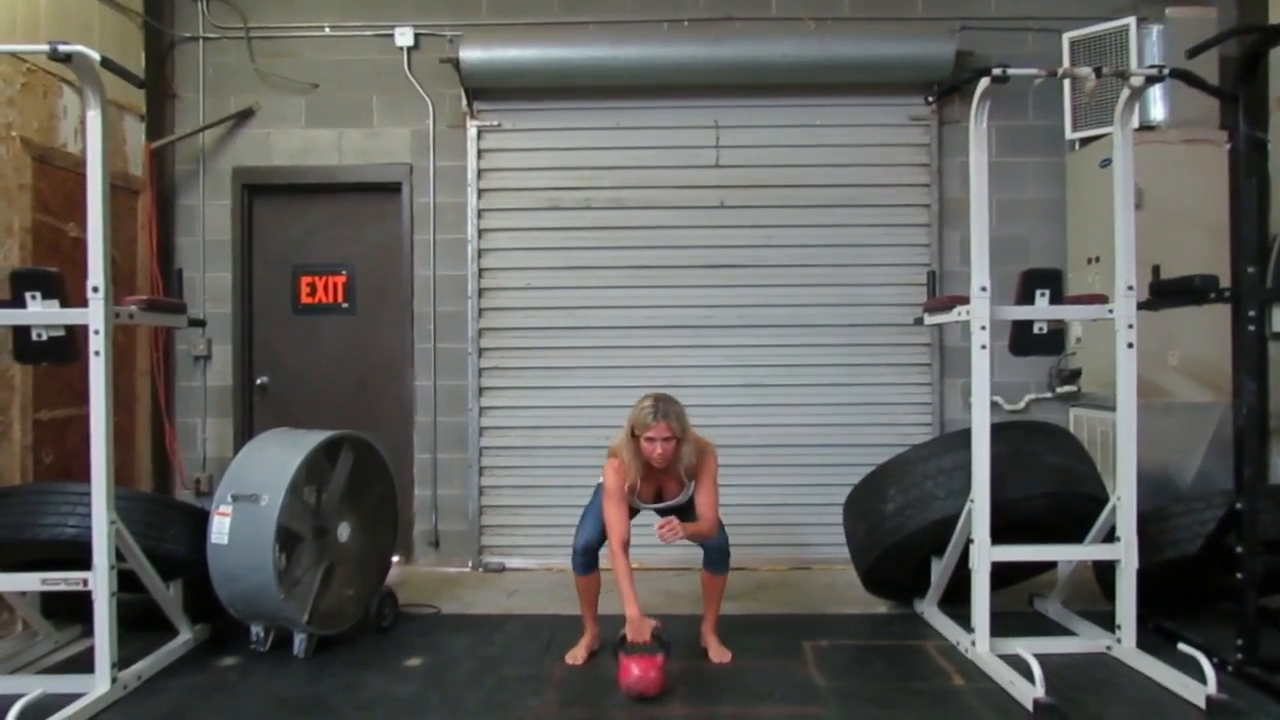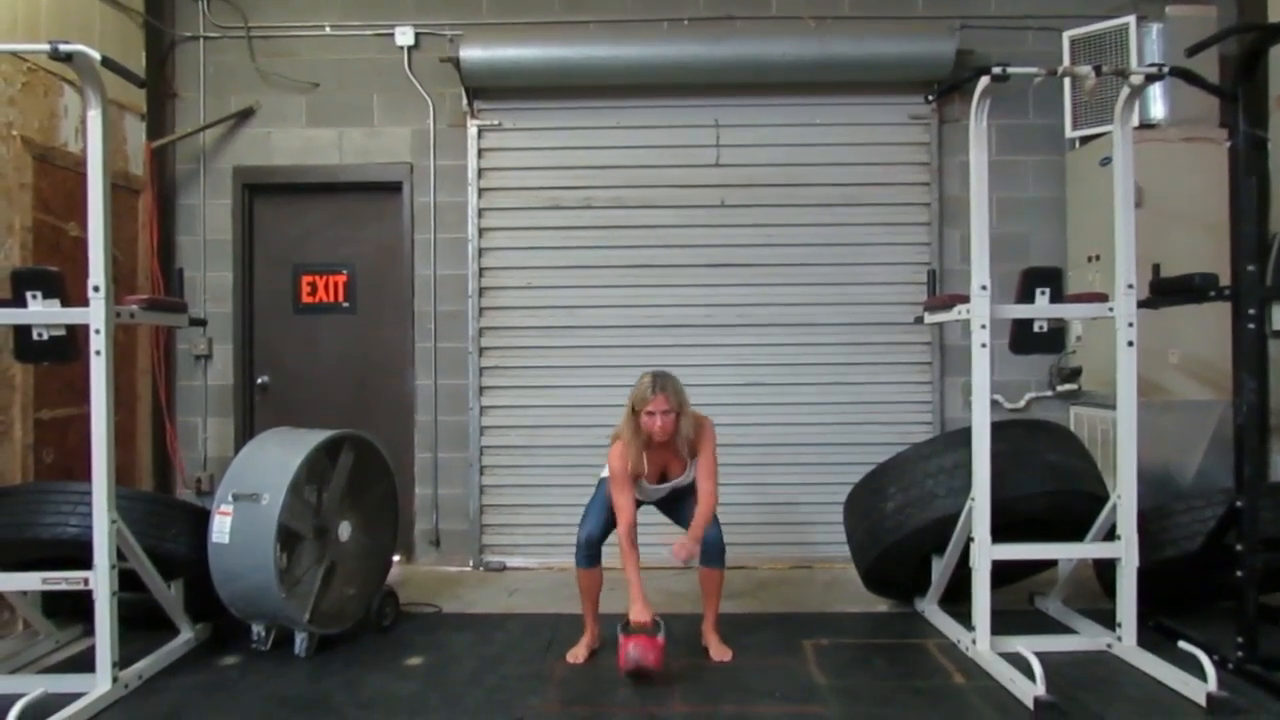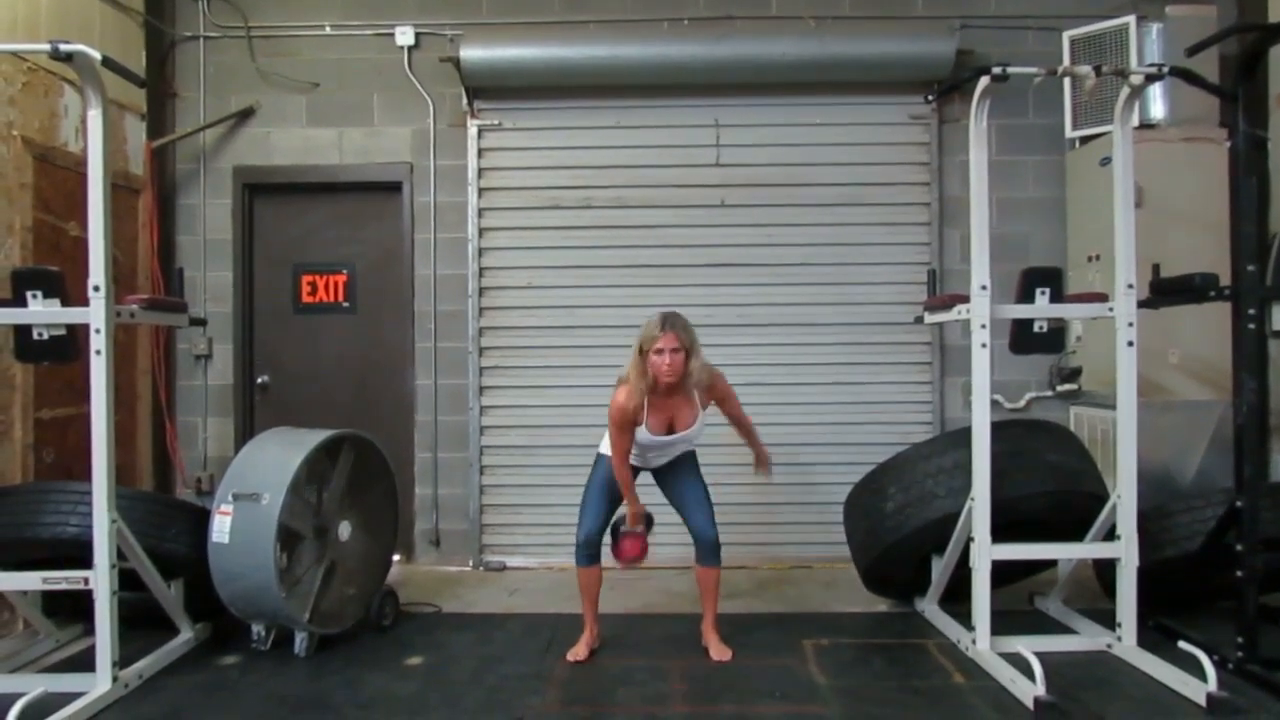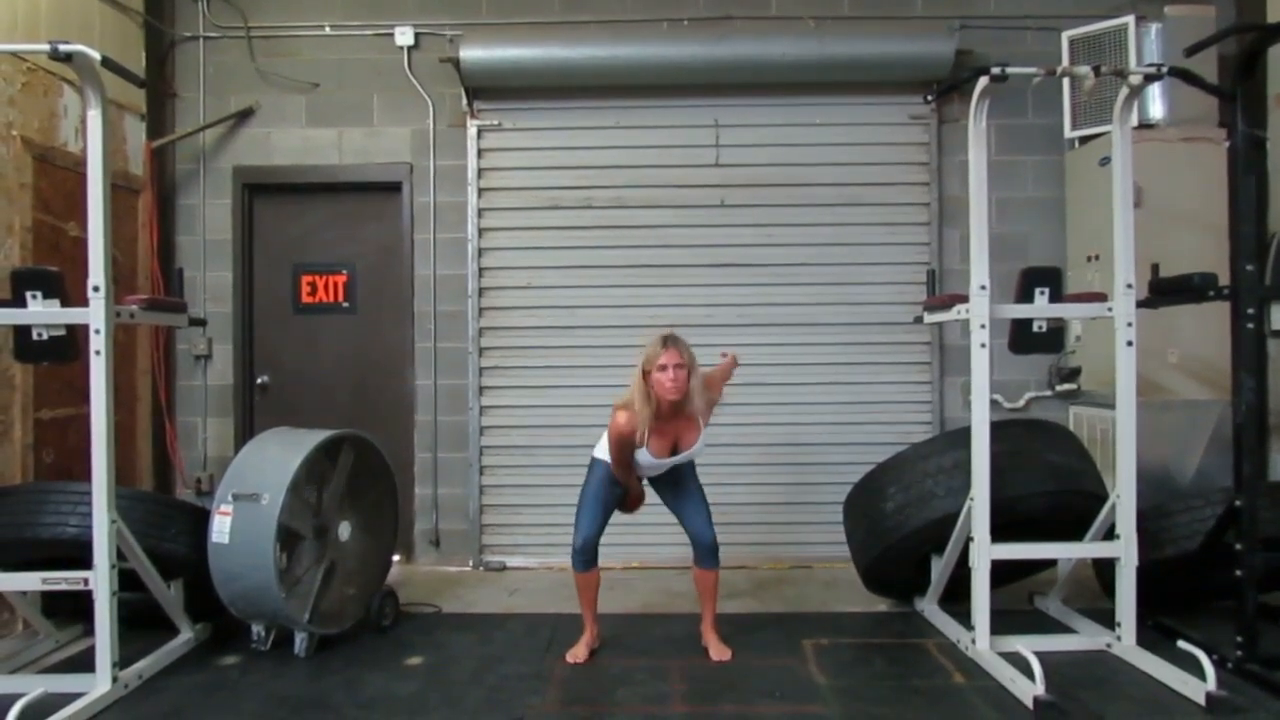
dt=0.3s
person 1, frame 1
left shoulder: (702, 454)
right shoulder: (618, 466)
left elbow: (708, 523)
right elbow: (618, 546)
left wrist: (684, 529)
right wrist: (634, 615)
left hip: (678, 502)
right hip: (624, 496)
left knee: (718, 545)
right knee: (584, 546)
left ankle: (709, 632)
right ankle: (590, 634)
person 1, frame 2
left shoulder: (700, 430)
right shoulder: (623, 448)
left elbow: (708, 496)
right elbow: (626, 529)
left wrist: (693, 539)
right wrist: (637, 600)
left hip: (677, 490)
right hip: (622, 486)
left knee: (712, 540)
right knee: (588, 539)
left ankle: (710, 631)
right ankle: (590, 633)
person 1, frame 3
left shoulder: (707, 382)
right shoulder: (627, 396)
left elbow: (738, 418)
right elbow: (620, 457)
left wrist: (758, 451)
right wrist: (632, 507)
left hip: (676, 459)
right hip: (621, 458)
left knee: (707, 536)
right knee: (587, 537)
left ankle: (709, 629)
right ankle: (590, 632)
person 1, frame 4
left shoulder: (705, 395)
right shoulder: (626, 420)
left elbow: (724, 370)
right elbow: (621, 466)
left wrist: (730, 361)
right wrist: (633, 489)
left hip: (675, 468)
right hip: (613, 466)
left knee: (706, 540)
right knee: (584, 543)
left ankle: (709, 631)
right ankle: (589, 633)
